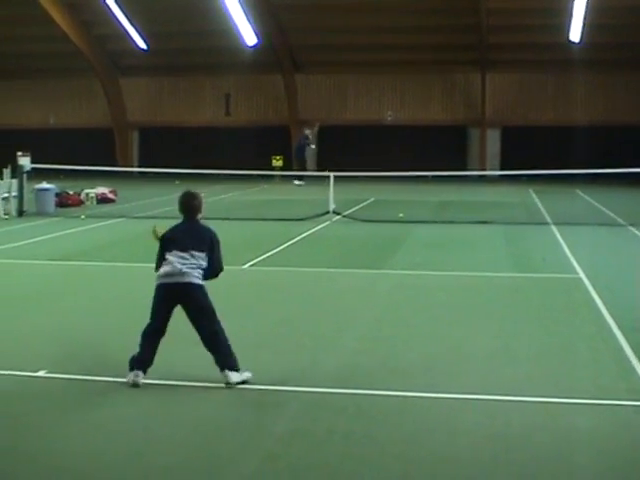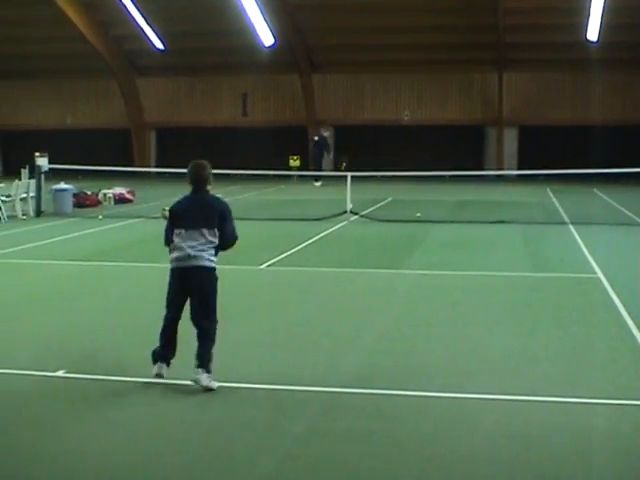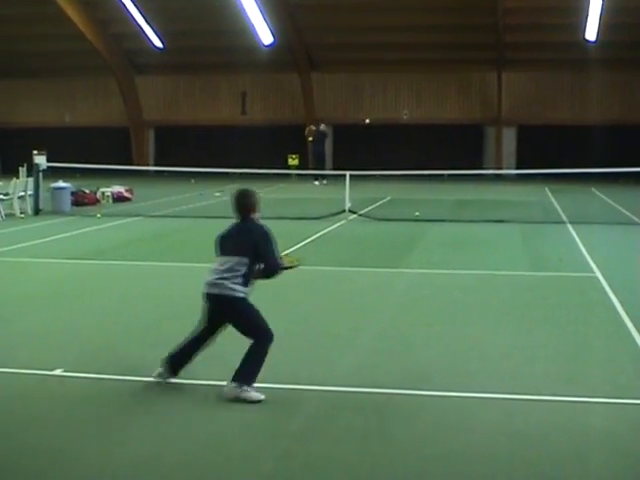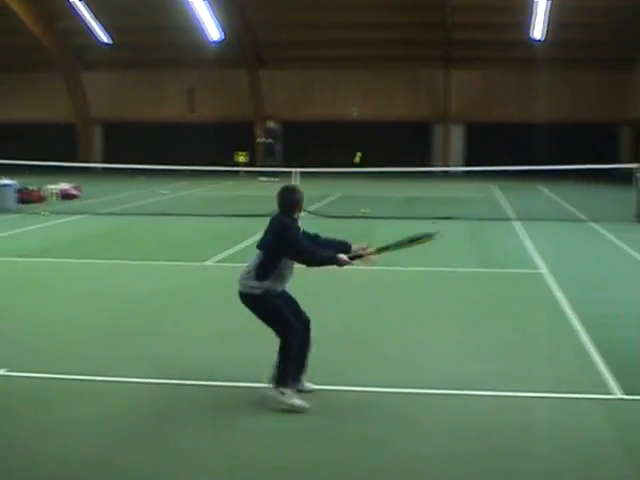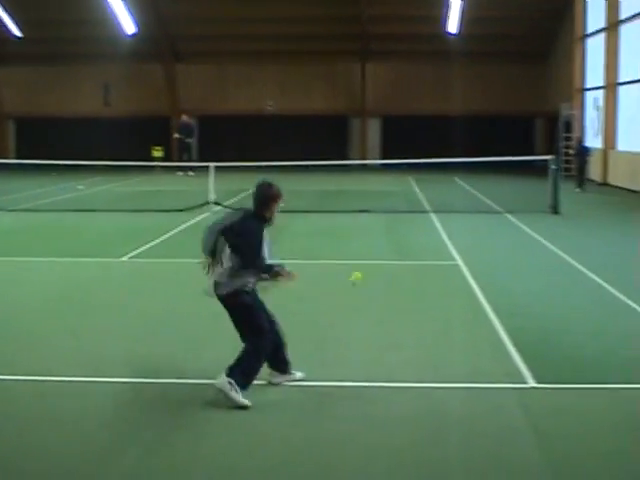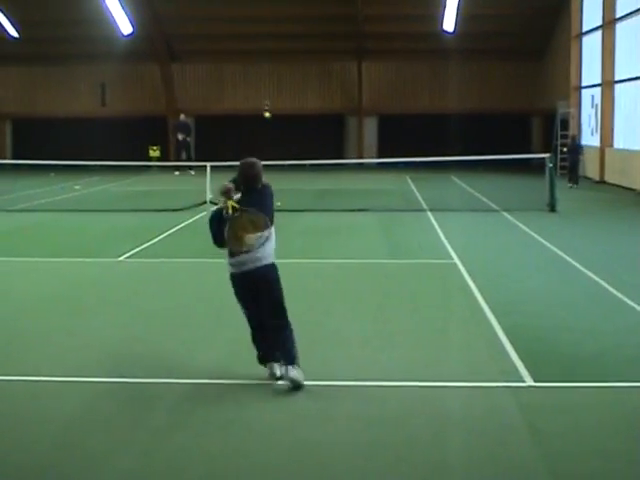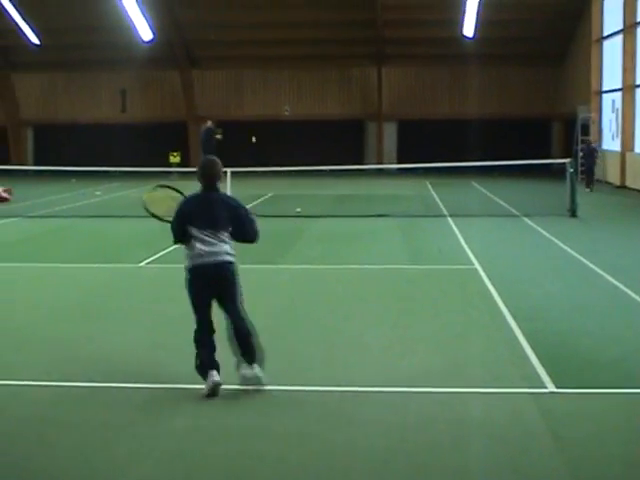
dt=0.4s
person 1, frame 1
left shoulder: (170, 234)
right shoulder: (209, 235)
left elbow: (159, 264)
right elbow: (216, 269)
left hip: (165, 283)
right hip: (192, 284)
left knee: (155, 328)
right knee: (212, 328)
left ankle: (137, 371)
right ankle: (230, 371)
person 1, frame 2
left shoulder: (177, 207)
right shoulder: (219, 206)
left elbow: (168, 239)
right elbow: (230, 239)
left hip: (178, 267)
right hip: (203, 268)
left knee: (171, 315)
right knee: (206, 320)
left ankle: (161, 362)
right ankle: (202, 371)
person 1, frame 3
left shoulder: (226, 234)
right shoulder: (260, 233)
right elbow: (273, 268)
right wrist: (261, 270)
left hip: (214, 291)
right hip: (233, 296)
left knee: (205, 332)
right knee: (264, 336)
left ankle: (168, 368)
right ankle: (240, 385)
person 1, frame 4
left shoulder: (293, 229)
right shoulder: (283, 225)
left elbow: (316, 242)
right elbow: (305, 253)
left wrist: (350, 248)
right wrist: (335, 258)
left hip: (272, 288)
right hip: (255, 291)
left knee: (302, 325)
right knee: (293, 333)
left ankle: (295, 379)
right ankle: (282, 388)
person 1, frame 5
left shoulder: (241, 218)
right shoulder: (253, 229)
left elbow: (214, 231)
right elbow: (254, 266)
left wrist: (210, 256)
right wrist: (276, 271)
left hip: (229, 284)
right hip: (237, 289)
left knee: (268, 327)
right knee: (262, 336)
left ankle: (281, 370)
right ankle: (230, 381)
person 1, frame 6
right shoulder: (265, 192)
left elbow: (221, 241)
right elbow: (252, 187)
left wrist: (217, 214)
right wrist: (234, 188)
left hip: (240, 272)
right hip: (266, 268)
left knee: (257, 321)
right knee: (279, 322)
left ankle: (272, 363)
right ankle: (290, 367)
person 1, frame 7
left shoulder: (187, 205)
right shoulder: (231, 204)
left elbow: (178, 237)
right elbow: (251, 235)
left hip: (196, 268)
right hip: (223, 265)
left knee: (203, 324)
right knee: (237, 317)
left ankle: (210, 373)
right ankle: (250, 364)
